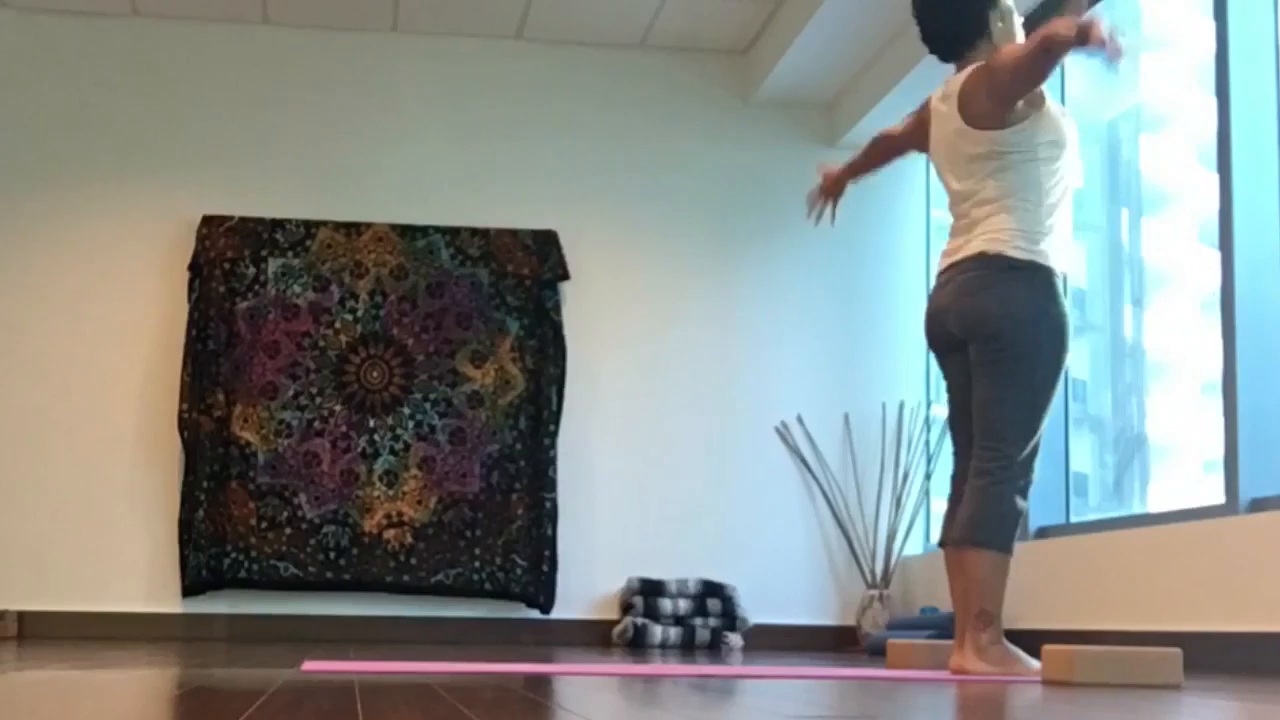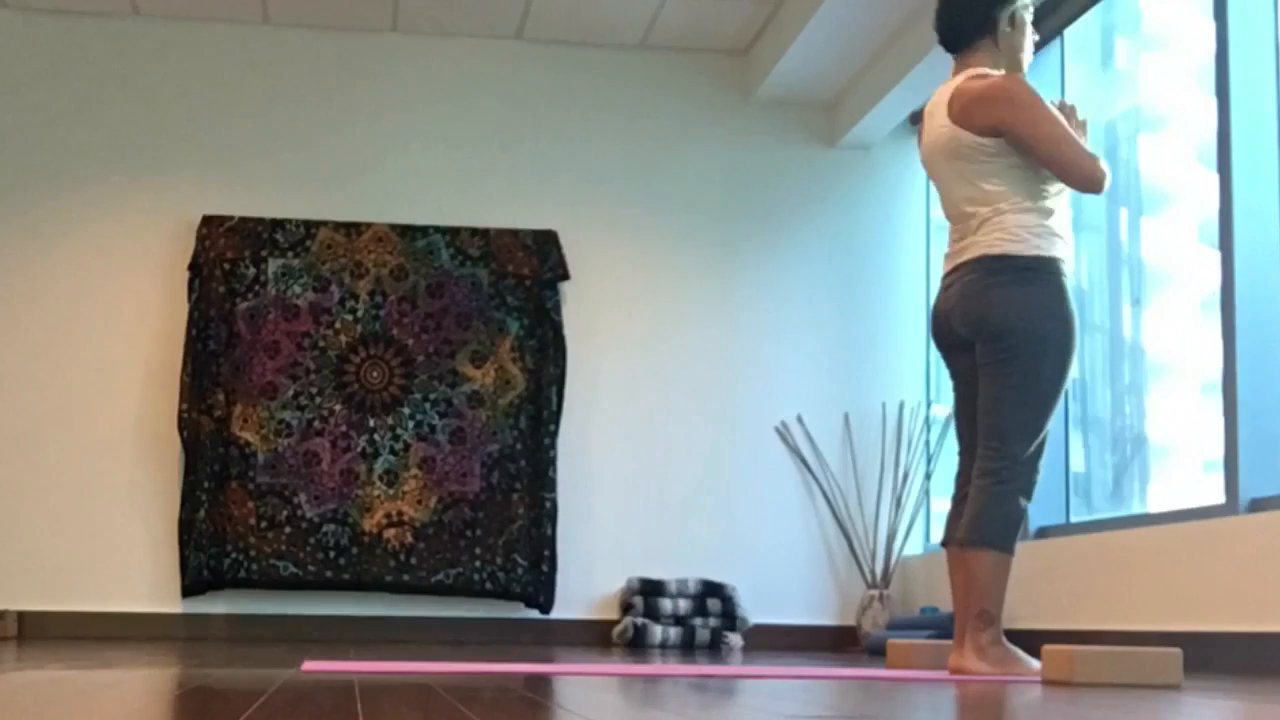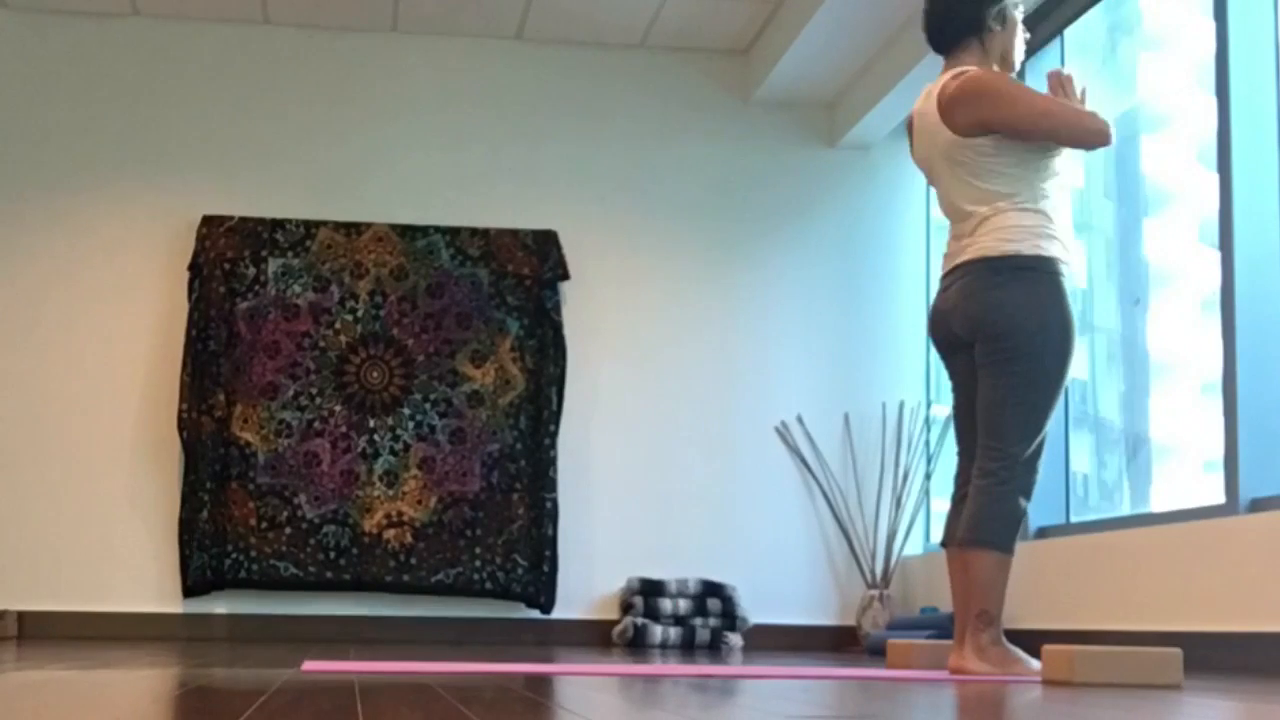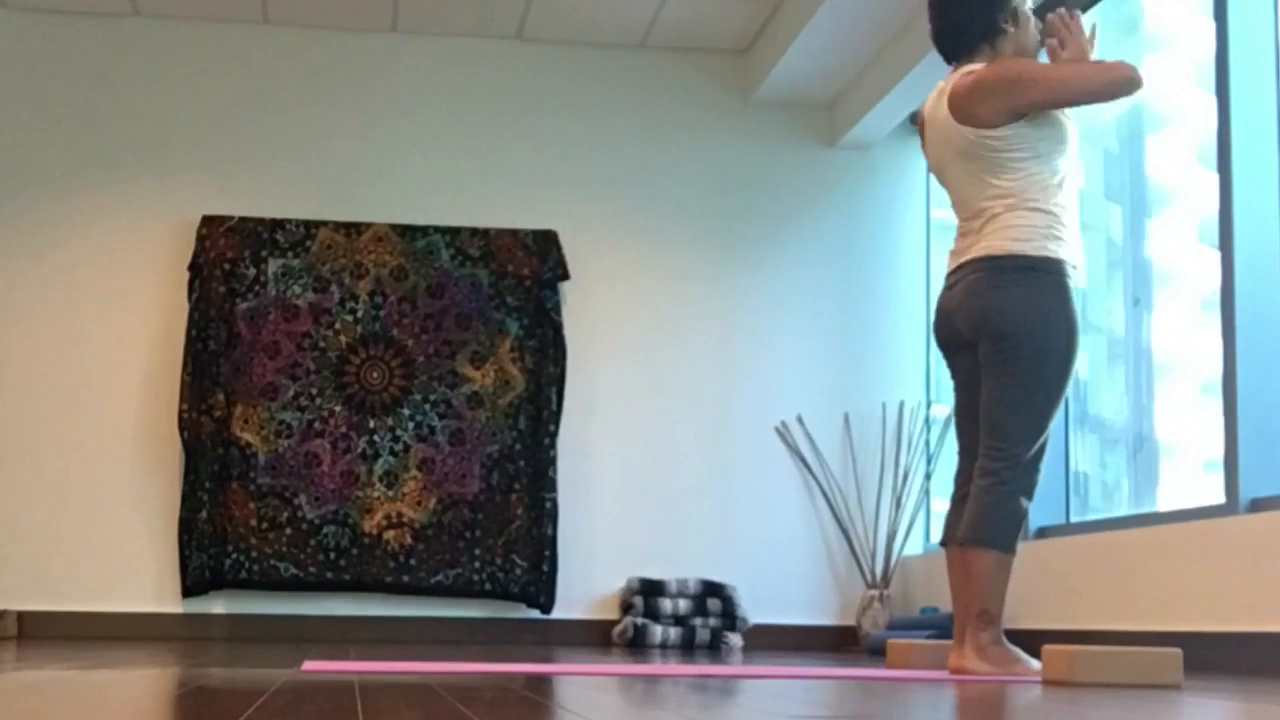
dt=0.4s
person 1, frame 1
left shoulder: (939, 105)
right shoulder: (998, 79)
left elbow: (891, 141)
left wrist: (840, 177)
left hip: (958, 290)
right hip: (1012, 287)
left knee: (978, 469)
right knee: (1001, 469)
left ankle: (969, 637)
right ankle: (981, 643)
person 1, frame 2
left shoulder: (939, 106)
right shoulder: (996, 90)
right elbow: (1088, 174)
left wrist: (1050, 124)
right wrist: (1072, 128)
left hip: (966, 294)
right hip: (1024, 288)
left knee: (982, 474)
right knee: (1009, 472)
left ankle: (971, 641)
right ankle: (982, 643)
person 1, frame 3
left shoulder: (925, 108)
right shoulder: (979, 87)
right elbow: (1093, 130)
right wrist: (1065, 98)
left hip: (961, 292)
right hip: (1018, 284)
left knee: (981, 471)
right knee: (1006, 470)
left ankle: (969, 640)
right ankle: (982, 642)
person 1, frame 4
left shoulder: (937, 108)
right shoulder: (1001, 84)
right elbow: (1125, 78)
left wrist: (1050, 56)
right wrist: (1073, 55)
left hip: (967, 292)
right hip: (1024, 285)
left knee: (980, 472)
right knee: (1008, 469)
left ankle: (968, 638)
right ankle: (984, 642)
